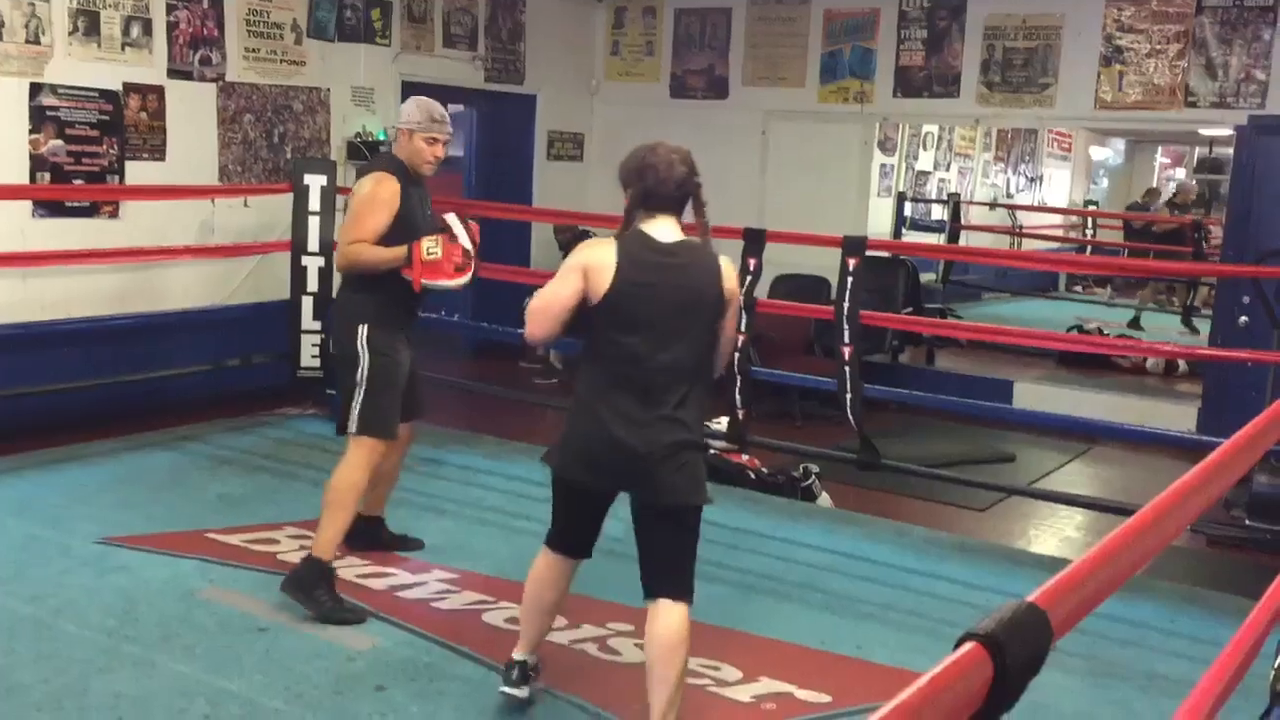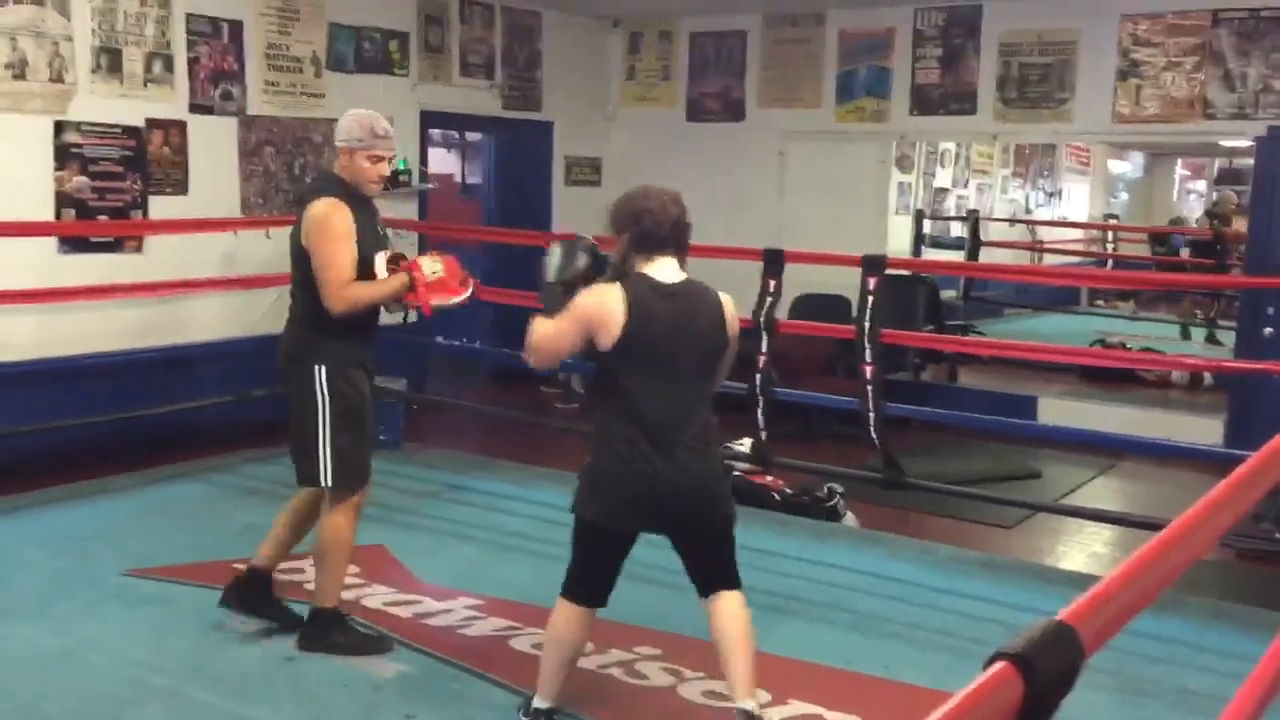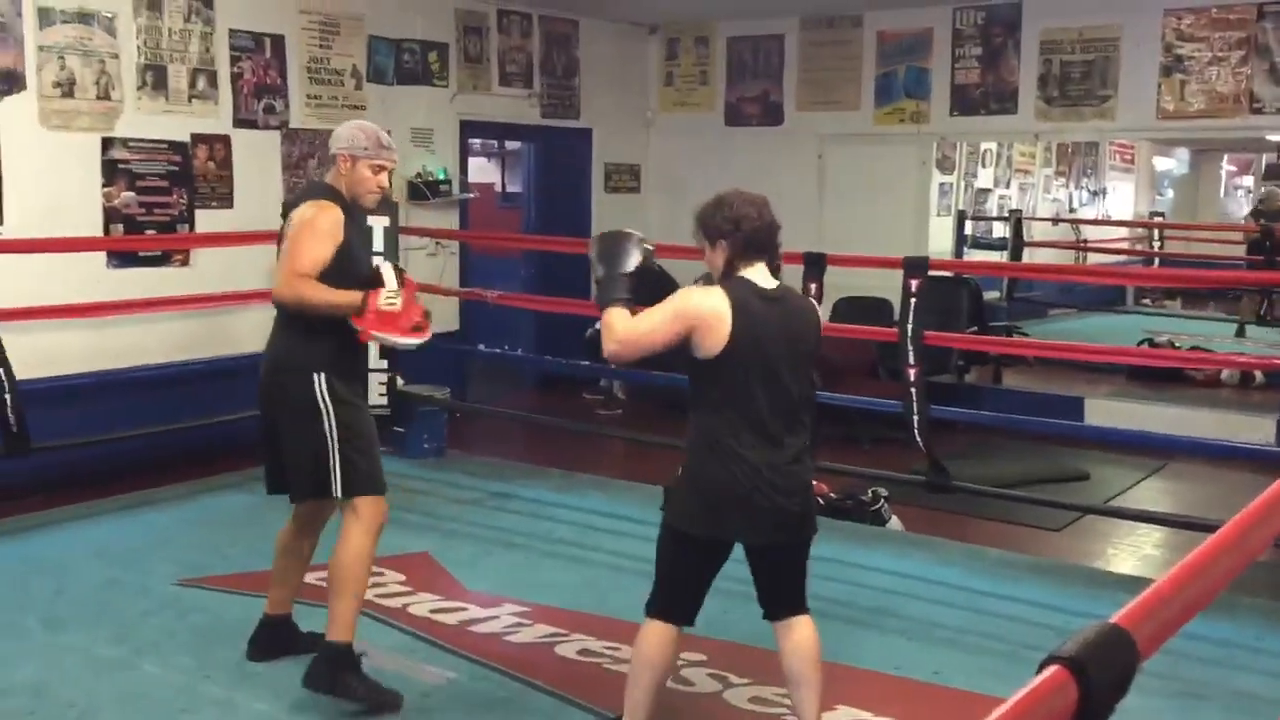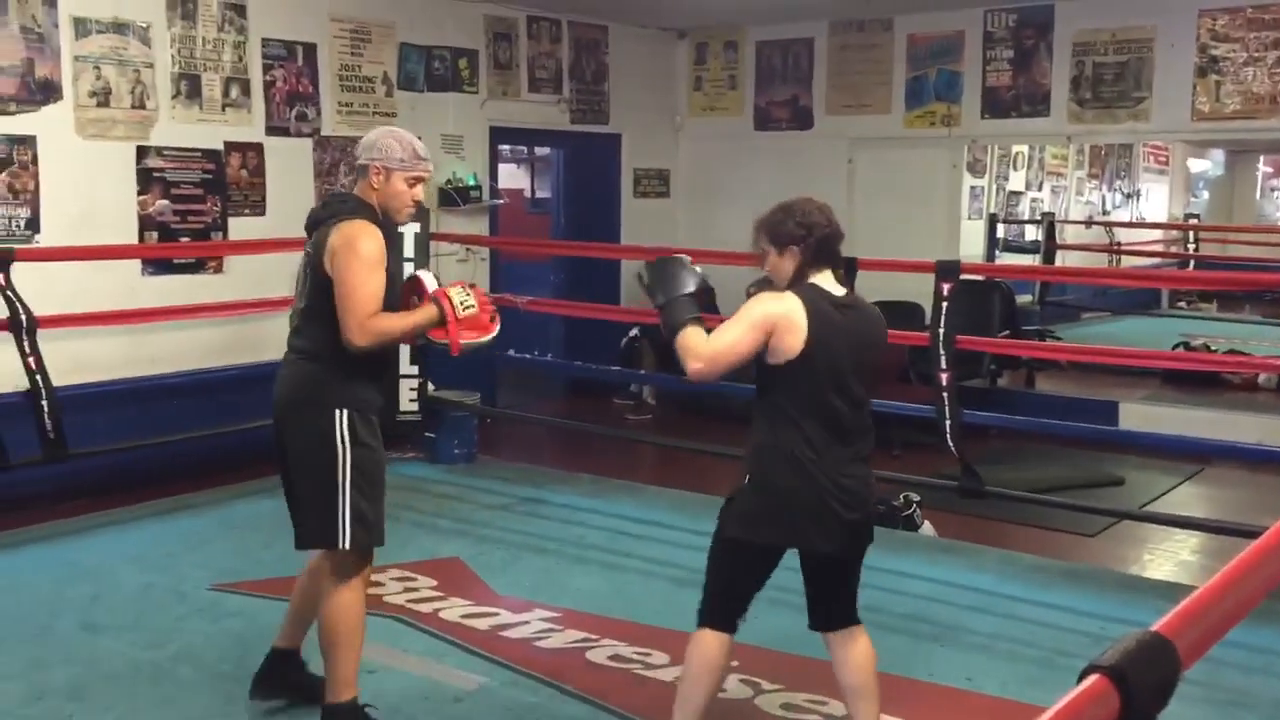
dt=0.5s
person 1, frame 1
left shoulder: (413, 185)
right shoulder: (382, 183)
right elbow: (349, 253)
right wrist: (409, 253)
left hip: (390, 326)
right hip: (368, 327)
left knee: (399, 429)
right knee: (368, 444)
left ankle: (369, 526)
right ankle: (312, 574)
person 1, frame 2
left shoulder: (358, 205)
right shoulder: (331, 209)
right elbow: (338, 298)
left wrist: (396, 279)
right wrist: (408, 280)
left hip: (340, 361)
right hip: (326, 364)
left knee: (328, 485)
right knee: (347, 493)
left ankle: (254, 581)
right ankle: (325, 622)
person 1, frame 3
left shoulder: (339, 215)
right shoulder: (321, 212)
right elbow: (289, 287)
left wrist: (373, 303)
right wrist: (364, 300)
left hip: (302, 373)
right hip: (314, 376)
left knee: (312, 506)
right knee: (365, 507)
left ankle: (275, 628)
right ankle: (336, 660)
person 1, frame 4
left shoulder: (337, 225)
right shoulder: (360, 233)
right elbow: (361, 332)
left wrist: (412, 314)
right wrist: (437, 310)
left hip: (312, 397)
right hip: (333, 405)
left knee: (334, 546)
right knee: (351, 559)
left ankle: (283, 665)
person 2, frame 1
left shoulder: (598, 255)
right shoulder: (720, 272)
left elbow: (536, 328)
right elbow: (715, 362)
left hip: (592, 440)
right hip: (672, 450)
left knee: (562, 548)
right knee: (669, 593)
left ankle: (520, 664)
person 2, frame 2
left shoulder: (604, 301)
right shoulder: (720, 308)
left elbow: (539, 353)
left wrist: (555, 298)
left hip: (619, 477)
right hip: (696, 478)
left knee: (580, 593)
right knee: (722, 588)
person 2, frame 3
left shoulder: (701, 304)
right shoulder: (807, 312)
left elbow: (617, 343)
left wrist: (614, 279)
left hip: (712, 486)
right hip: (788, 488)
left knee: (668, 610)
right knee: (790, 611)
person 2, frame 4
left shoulder: (776, 309)
right shoulder: (871, 319)
left elbow: (701, 364)
left wrist: (677, 306)
left hip: (775, 490)
right hip: (847, 496)
left knee: (717, 618)
right knee: (842, 622)
